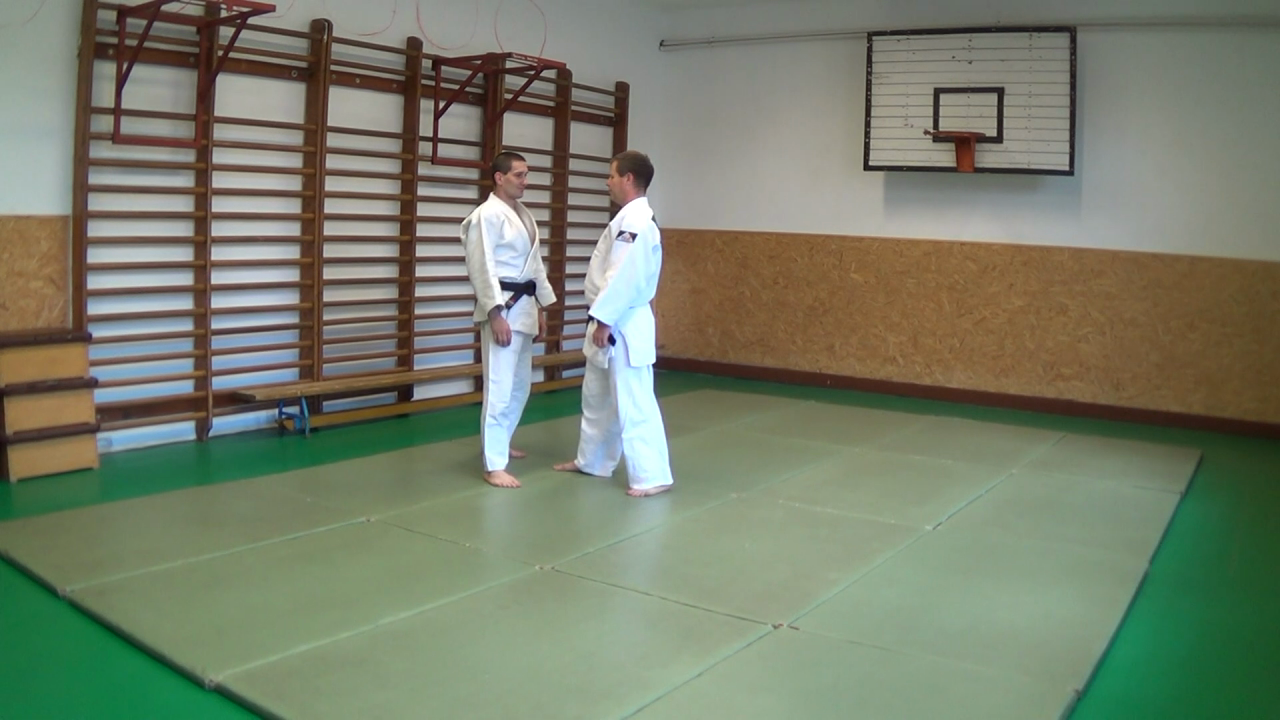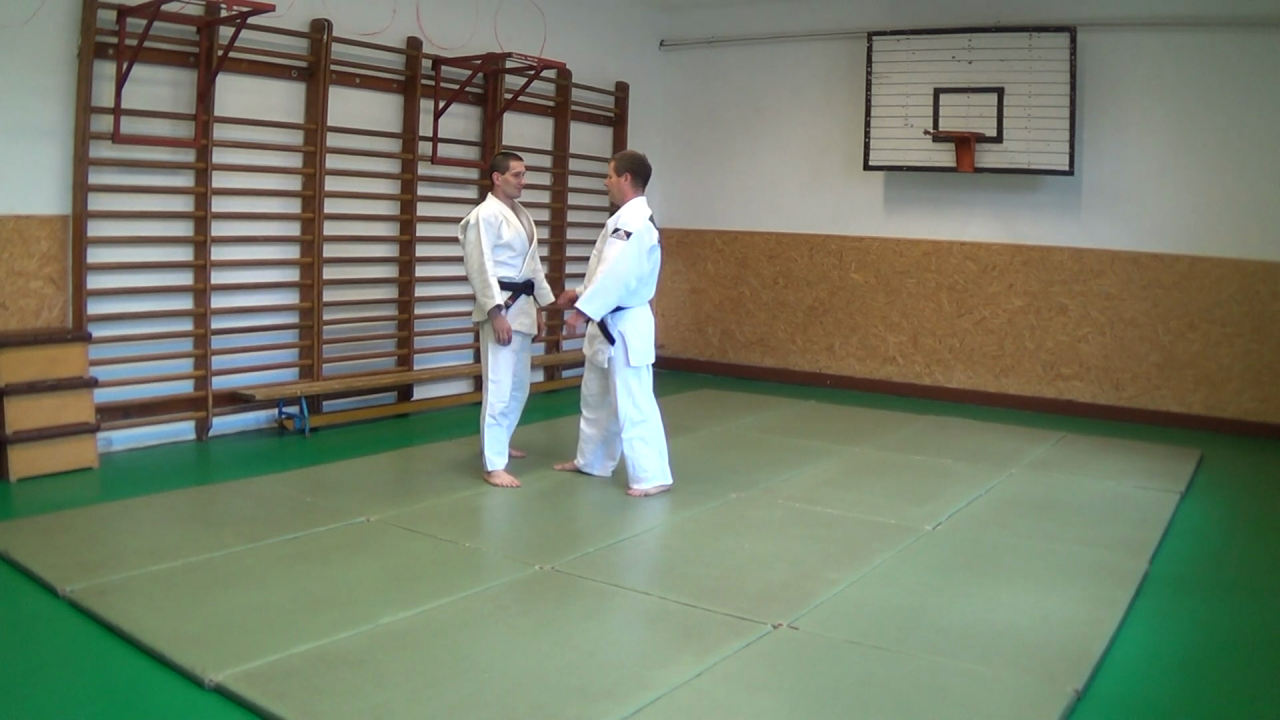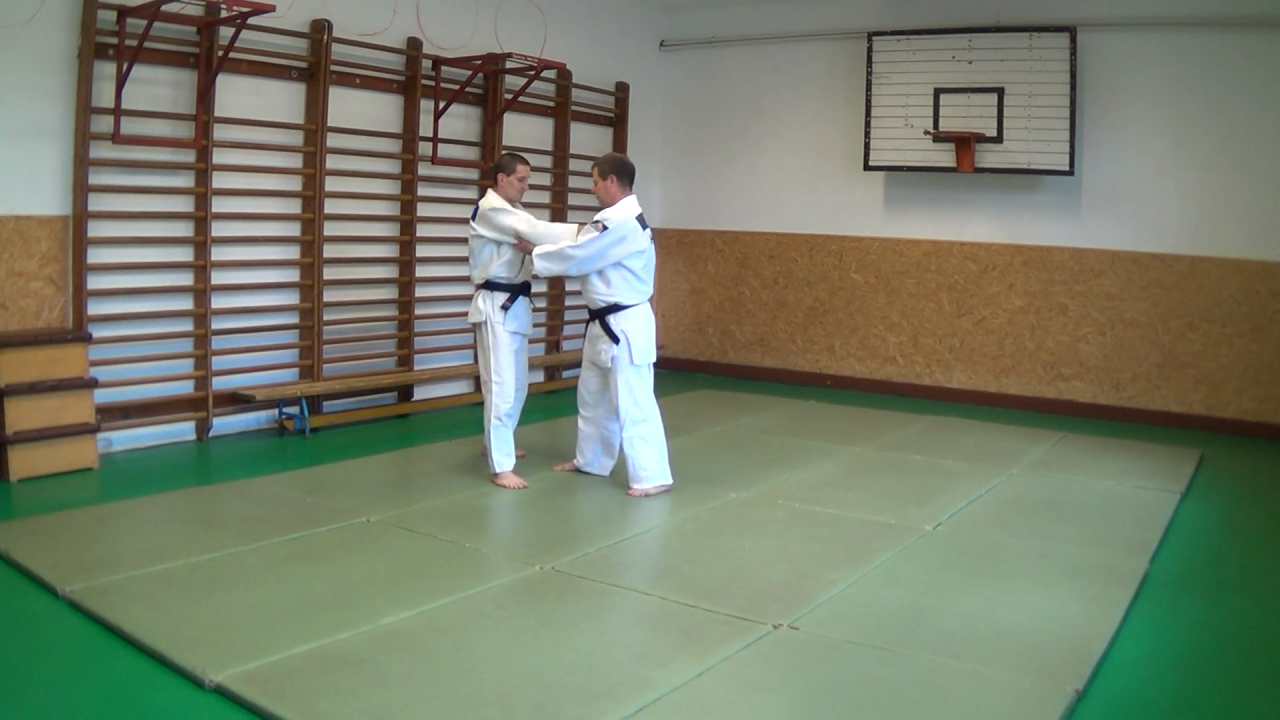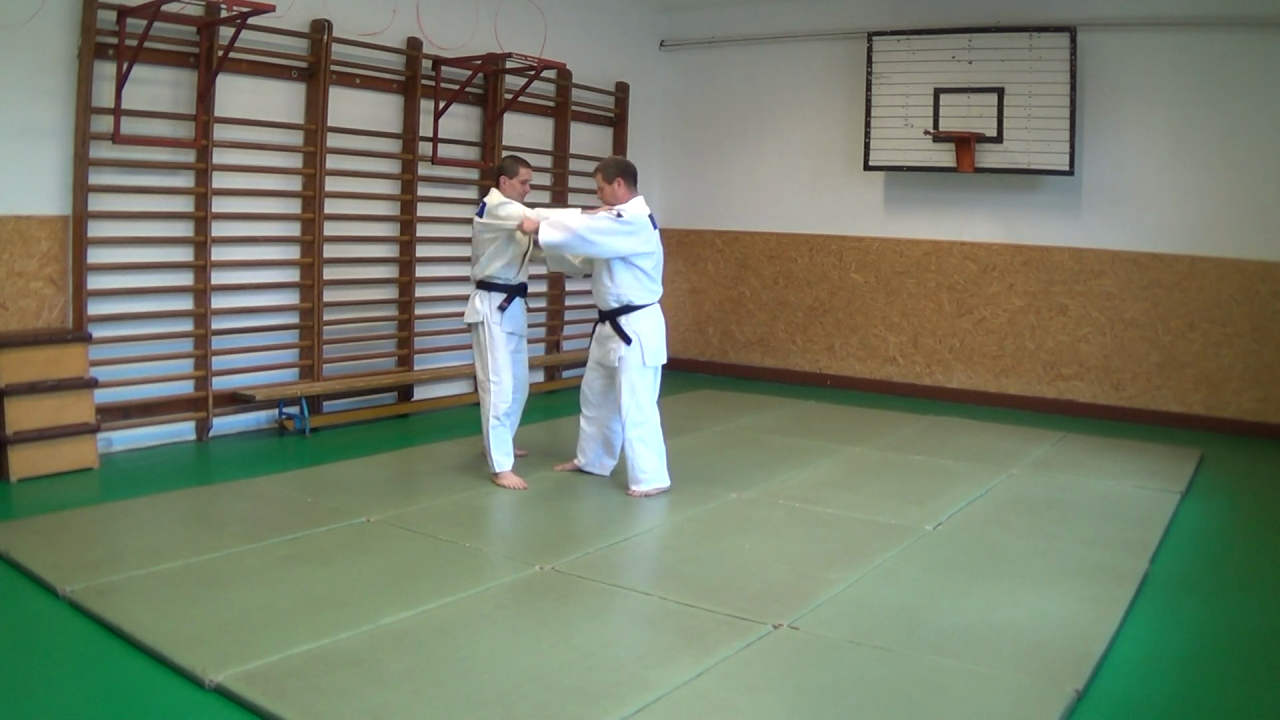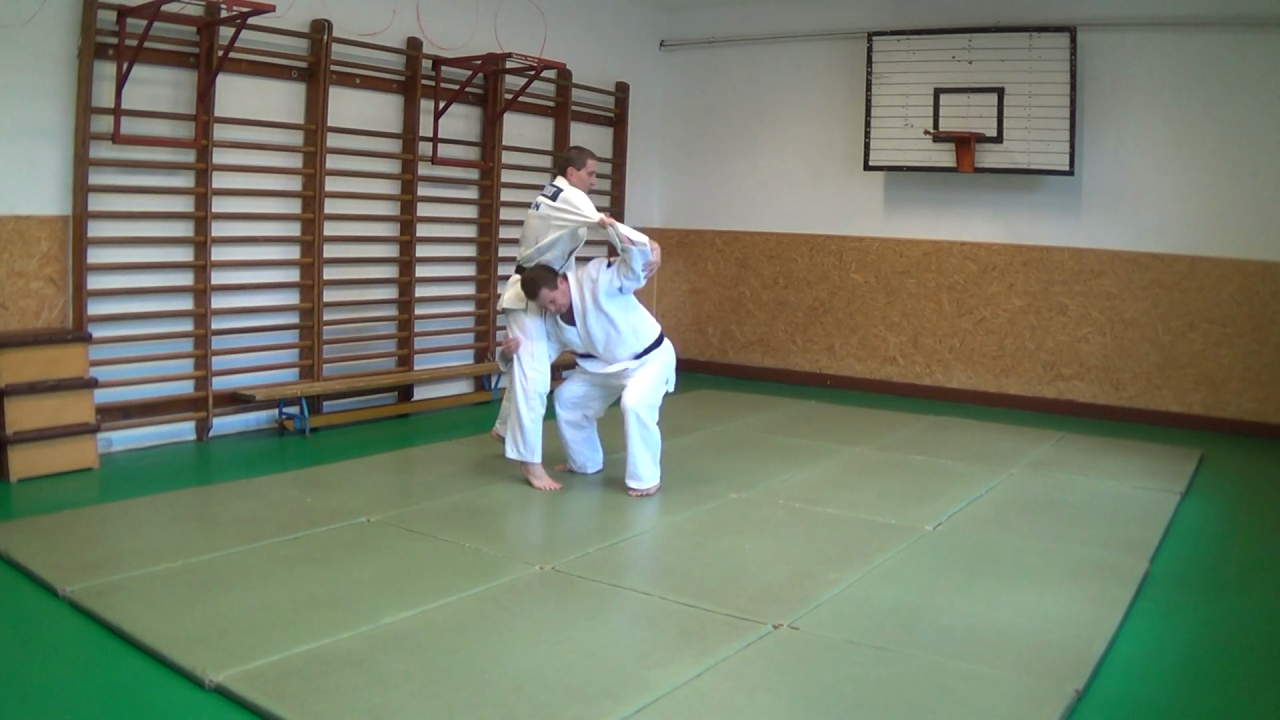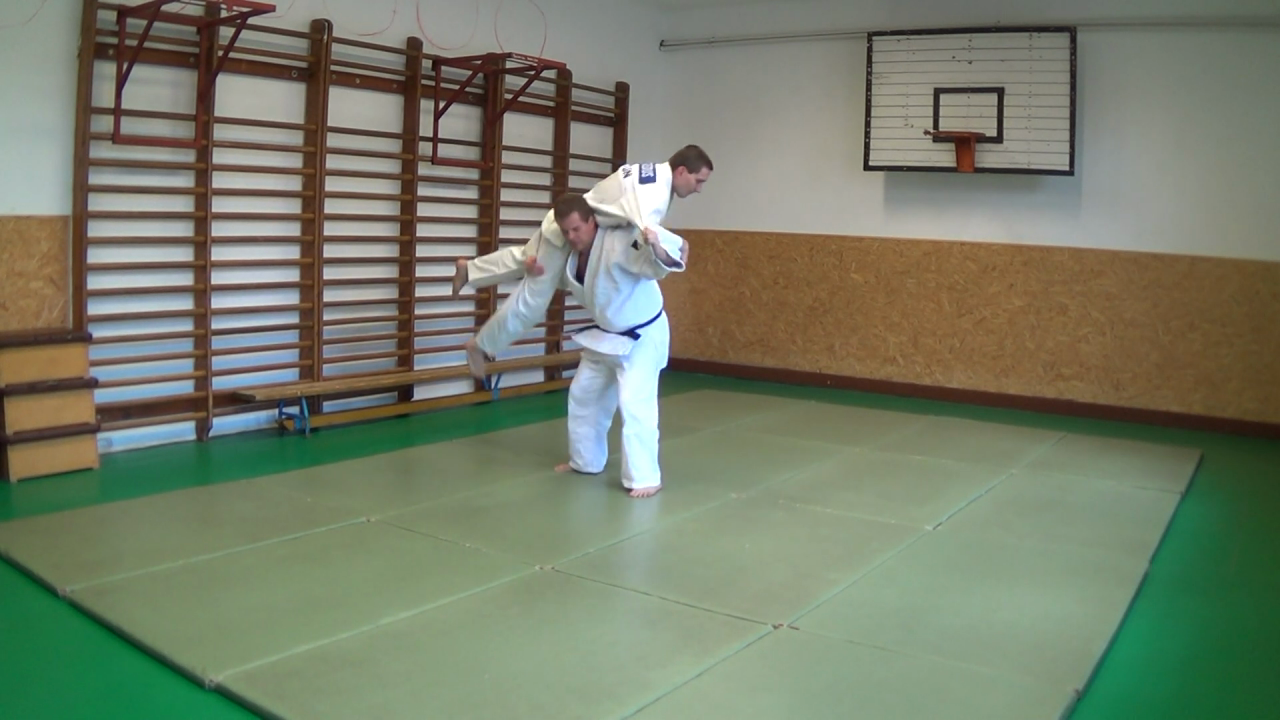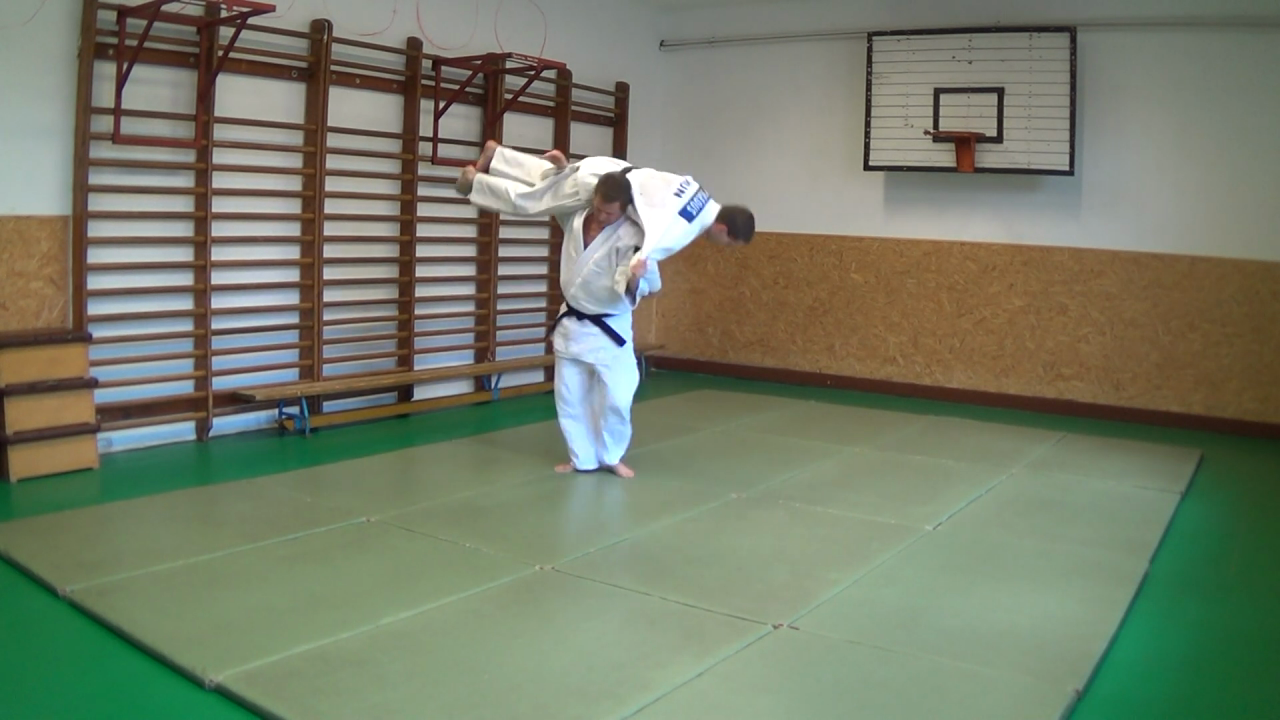
dt=0.7s
person 1, frame 1
left shoulder: (635, 221)
right shoulder: (630, 218)
left elbow: (624, 278)
left wrist: (604, 320)
left hip: (624, 326)
right hip: (614, 323)
left knee: (634, 404)
right knee: (597, 397)
left ankle: (652, 477)
right ankle: (592, 461)
person 1, frame 2
left shoulder: (631, 220)
right shoulder: (631, 218)
left elbow: (615, 274)
left wrist: (584, 311)
right wrist: (581, 295)
left hip: (623, 325)
right hip: (611, 323)
left knee: (633, 404)
right knee: (596, 397)
left ankle: (651, 476)
right ankle: (591, 460)
person 1, frame 3
left shoulder: (620, 222)
right shoulder: (622, 219)
left elbow: (576, 257)
right elbow: (586, 254)
left wrist: (534, 252)
right wrist: (542, 249)
left hip: (625, 325)
right hip: (606, 324)
left knee: (633, 403)
right knee: (593, 395)
left ankle: (651, 476)
right ankle: (591, 460)
person 1, frame 4
left shoulder: (632, 221)
right shoulder: (625, 218)
left elbow: (581, 233)
right elbow: (584, 256)
left wrist: (540, 229)
right wrist: (547, 237)
left hip: (635, 327)
right hip: (614, 325)
left knee: (635, 405)
right knee: (597, 395)
left ankle: (651, 478)
right ankle: (592, 460)
person 1, frame 5
left shoulder: (593, 277)
right shoulder: (550, 316)
left elbow: (634, 264)
left wrist: (618, 232)
right wrist: (511, 350)
left hip: (650, 357)
right hip: (606, 365)
left knee: (636, 404)
right knee: (567, 400)
left ankle: (644, 479)
right ankle: (585, 462)
person 1, frame 6
left shoulder: (620, 242)
right shoulder: (570, 254)
left elbow: (659, 263)
right elbow: (562, 280)
left wrist: (656, 243)
left hip: (645, 334)
right hip: (605, 335)
left knee: (632, 401)
right knee: (583, 393)
left ankle: (644, 478)
right ankle: (585, 460)
person 1, frame 7
left shoulder: (629, 239)
right shoulder: (576, 212)
left elbow: (641, 286)
right elbow: (539, 186)
left wrist: (635, 279)
left hip: (610, 328)
right hip: (573, 323)
left knee: (616, 399)
right knee: (570, 395)
left ankle: (612, 456)
right ankle: (583, 458)
person 2, frame 1
left shoulder: (523, 214)
right shoulder: (487, 215)
right elbow: (482, 269)
left wrist: (540, 308)
right wrist: (496, 314)
left hip: (524, 305)
right hip: (501, 307)
left knee: (520, 384)
right knee: (499, 386)
left ankle: (500, 443)
right ankle: (494, 465)
person 2, frame 2
left shoulder: (521, 214)
right shoulder: (485, 216)
right elbow: (481, 269)
left wrist: (539, 307)
right wrist: (496, 313)
left hip: (523, 305)
right hip: (500, 307)
left knee: (519, 384)
right knee: (499, 386)
left ankle: (499, 443)
right ankle: (494, 465)
person 2, frame 3
left shoulder: (513, 211)
right shoulder: (490, 210)
left elbow: (536, 238)
right elbow: (536, 232)
left wrist: (580, 236)
right wrist: (583, 231)
left hip: (516, 305)
right hip: (496, 307)
left knee: (517, 384)
right knee: (501, 386)
left ankle: (498, 443)
right ankle: (501, 467)
person 2, frame 4
left shoulder: (512, 212)
right shoulder: (495, 207)
right elbow: (540, 219)
left hip: (511, 306)
right hip: (492, 307)
left knee: (517, 383)
right knee: (498, 386)
left ankle: (500, 443)
right ankle: (500, 466)
person 2, frame 5
left shoulder: (552, 195)
right shoulder: (565, 196)
left knee: (525, 369)
right knee: (533, 376)
left ankle: (506, 428)
right ankle: (530, 461)
person 2, frame 6
left shoulder: (656, 177)
right shoulder: (653, 188)
left elbow: (638, 226)
right elbow: (646, 228)
right hip: (565, 231)
left knee: (522, 259)
right knee: (532, 299)
left ankle: (470, 270)
right ankle: (480, 346)
person 2, frame 7
left shoulder: (705, 203)
right shoulder: (687, 226)
right elbow: (653, 246)
left hip: (613, 170)
right hip: (601, 182)
left knee: (543, 175)
right knee: (530, 200)
left ankle: (494, 156)
right ankle: (475, 180)
